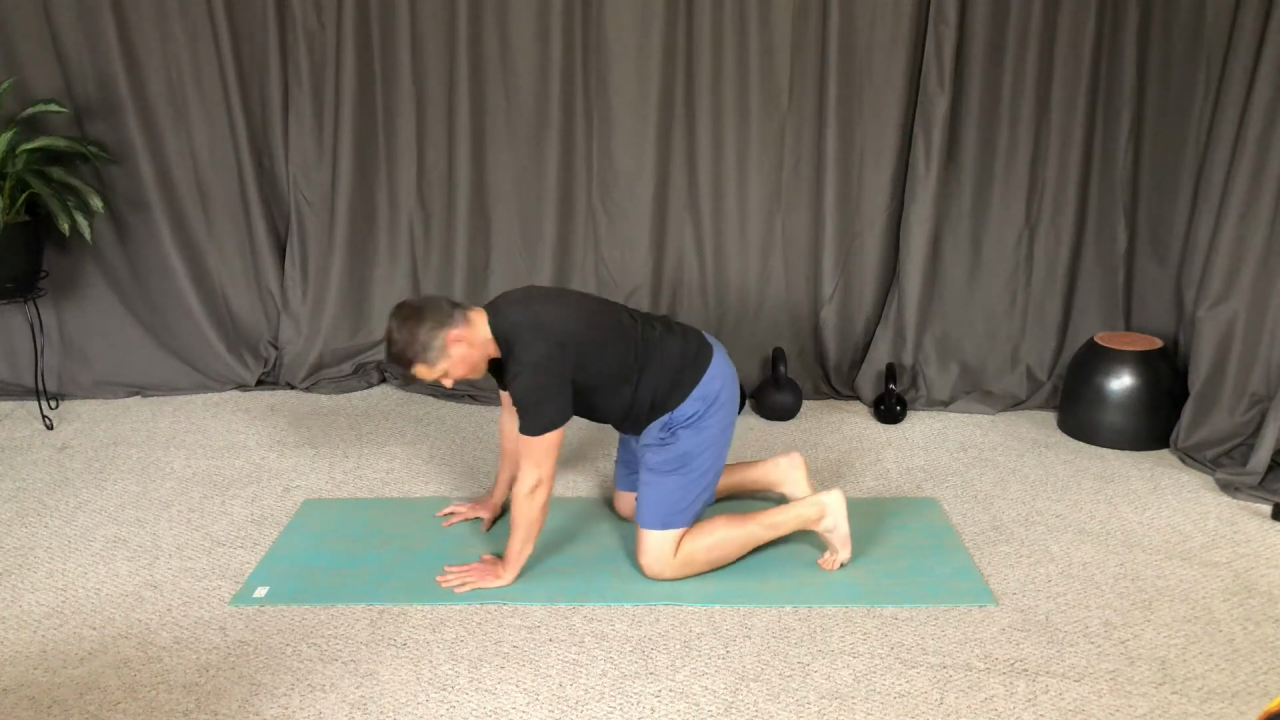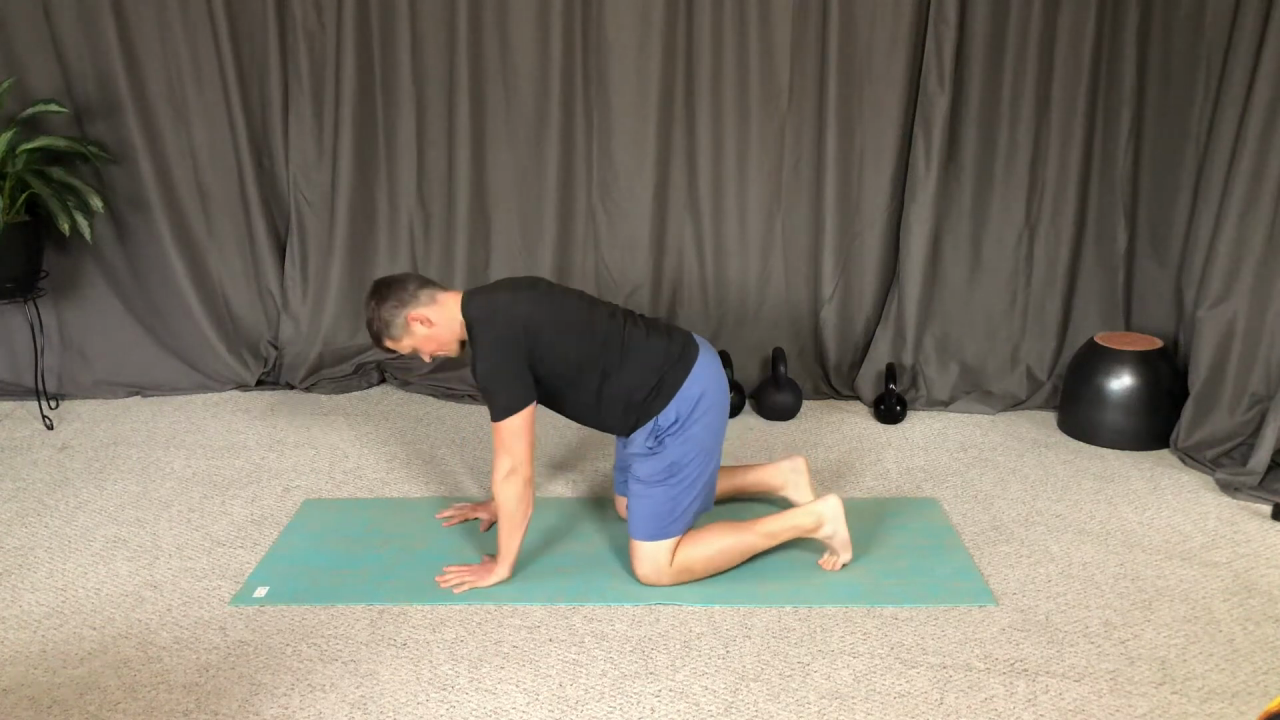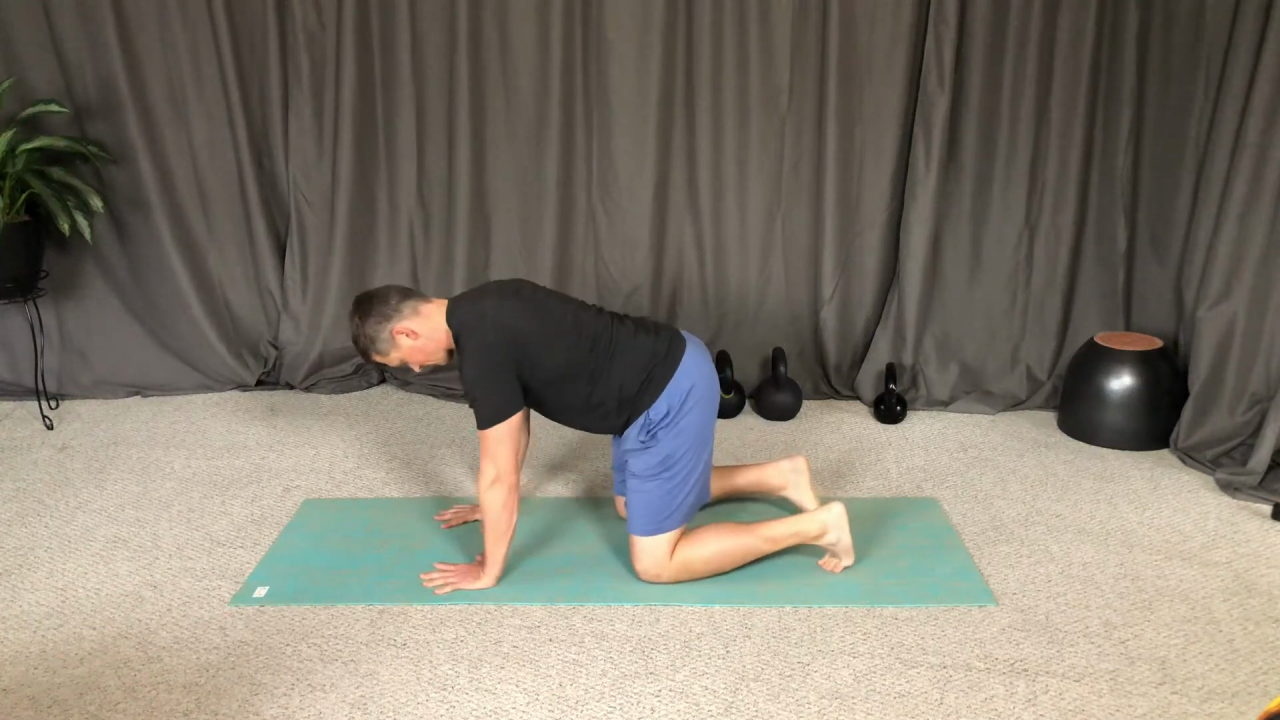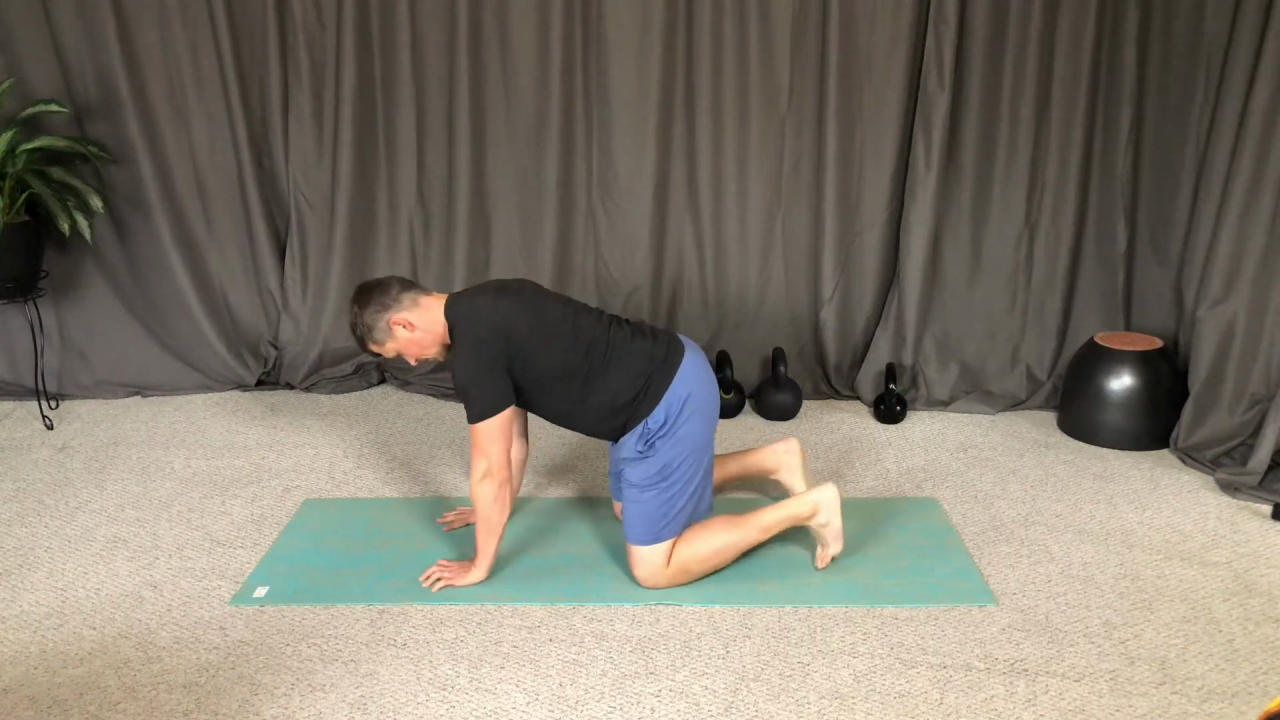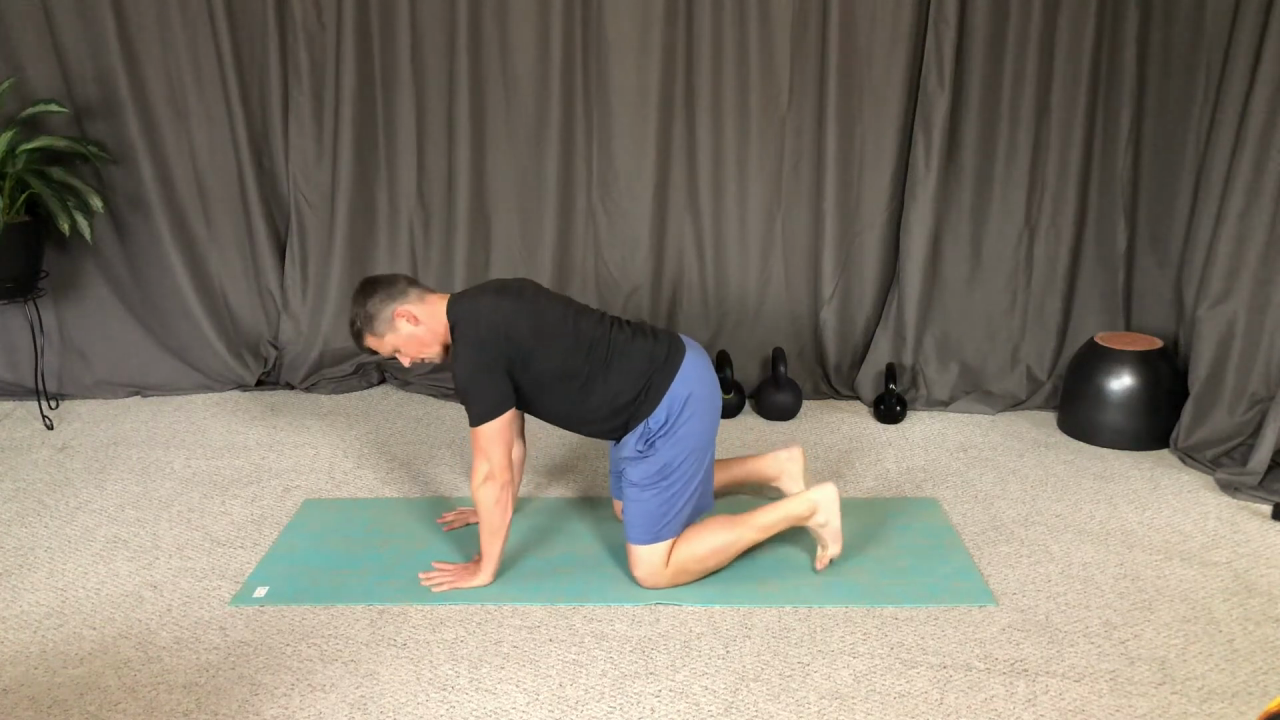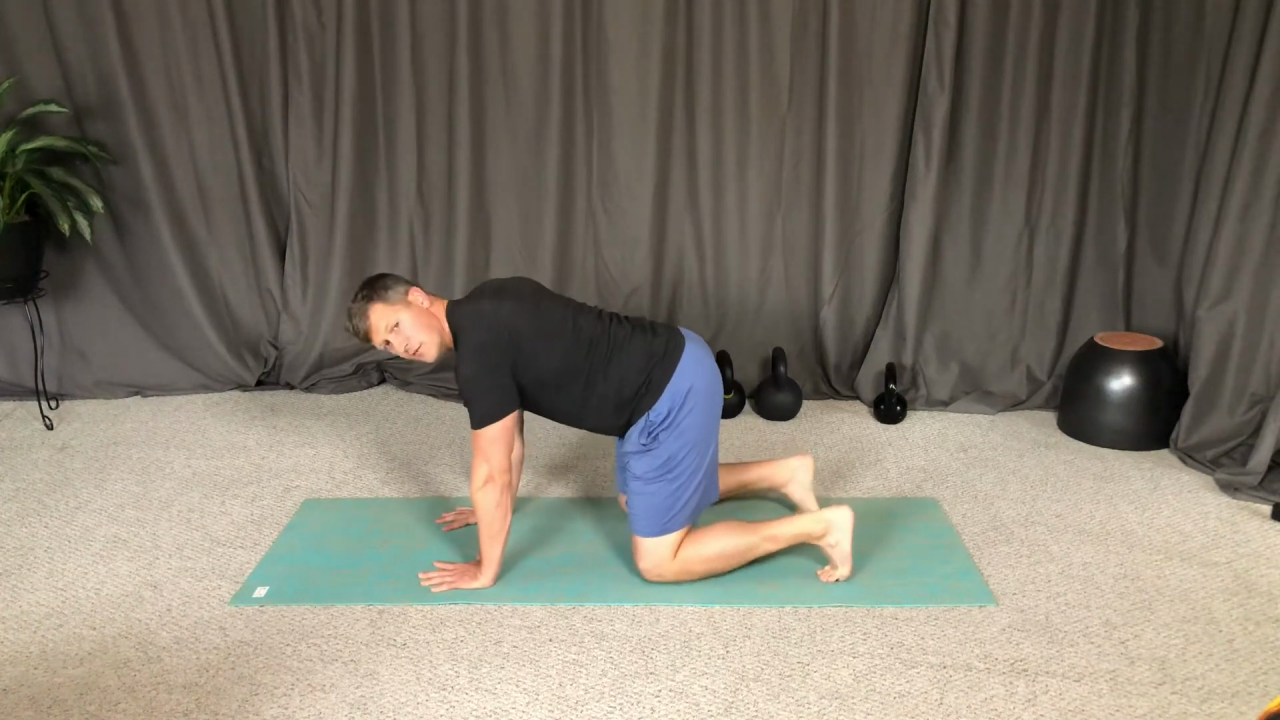
dt=0.4s
person 1, frame 1
left shoulder: (535, 356)
right shoulder: (489, 323)
left elbow: (535, 480)
right elbow: (515, 418)
left wrist: (506, 569)
right wrist: (495, 499)
left hip: (695, 394)
right hip: (659, 382)
left knee: (660, 559)
right knee: (630, 504)
left ankle: (814, 511)
right ankle: (776, 474)
person 1, frame 2
left shoulder: (494, 341)
right shoulder: (493, 308)
left elbow: (515, 467)
right elbow: (518, 426)
left wrist: (501, 567)
right wrist: (499, 504)
left hip: (681, 400)
right hip: (680, 372)
left knee: (655, 565)
right knee: (631, 505)
left ankle: (813, 519)
right ankle: (780, 477)
person 1, frame 3
left shoulder: (481, 349)
right shoulder: (480, 312)
left elbow: (499, 473)
right elbow: (516, 427)
left wrist: (488, 571)
right wrist: (495, 505)
left hip: (671, 394)
right hip: (672, 367)
left knee: (655, 561)
right knee: (632, 507)
left ankle: (815, 526)
right ankle: (780, 477)
person 1, frame 4
left shoulder: (474, 347)
right shoulder: (481, 311)
left elbow: (490, 470)
right elbow: (514, 432)
left wrist: (480, 564)
right wrist: (499, 506)
left hip: (669, 403)
right hip: (671, 373)
left knee: (653, 567)
right knee: (629, 508)
left ankle: (806, 507)
right ankle: (774, 460)
person 1, frame 5
left shoulder: (475, 349)
right shoulder: (482, 311)
left elbow: (493, 472)
right elbow: (512, 434)
left wrist: (484, 570)
right wrist: (498, 507)
left hip: (671, 401)
right hip: (673, 370)
left knee: (653, 568)
right knee: (629, 507)
left ankle: (805, 507)
right ankle: (774, 468)
person 1, frame 6
left shoulder: (479, 349)
right shoulder: (482, 312)
left elbow: (490, 474)
right elbow: (509, 433)
left wrist: (485, 571)
right wrist: (497, 508)
left hip: (673, 392)
right hip: (675, 363)
left knee: (658, 561)
right knee: (636, 502)
left ankle: (819, 526)
right ankle: (783, 474)
